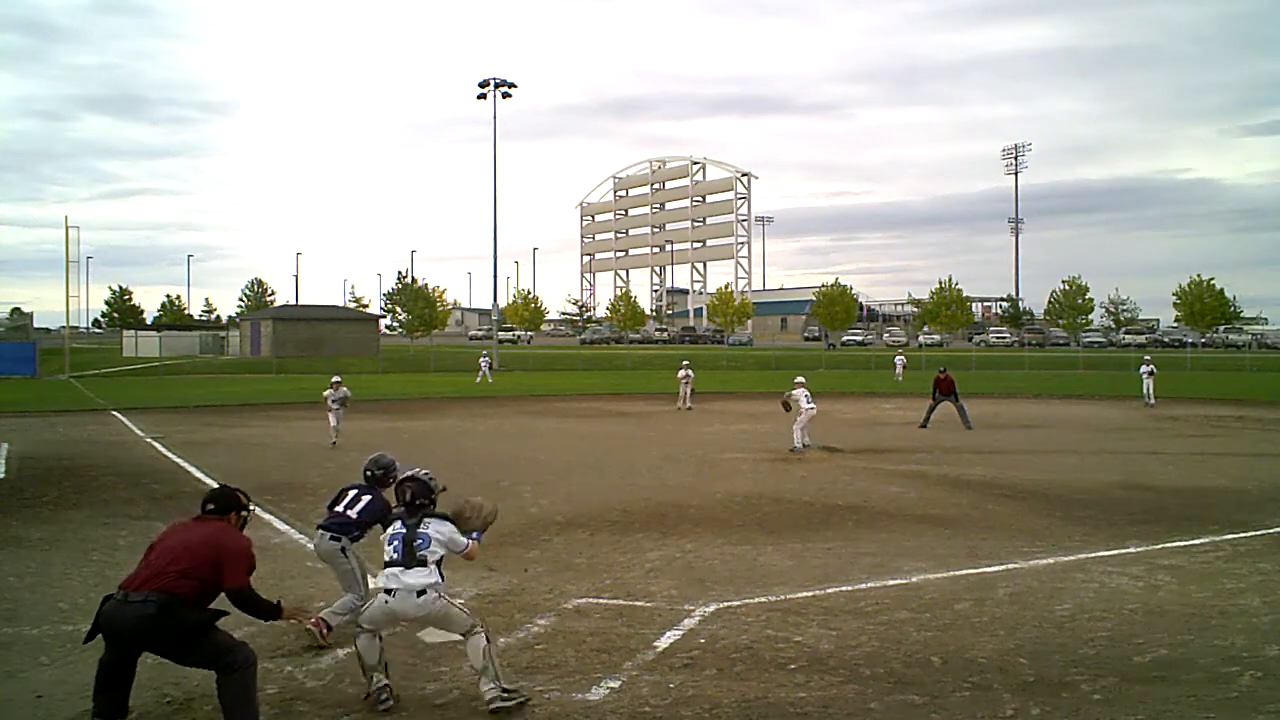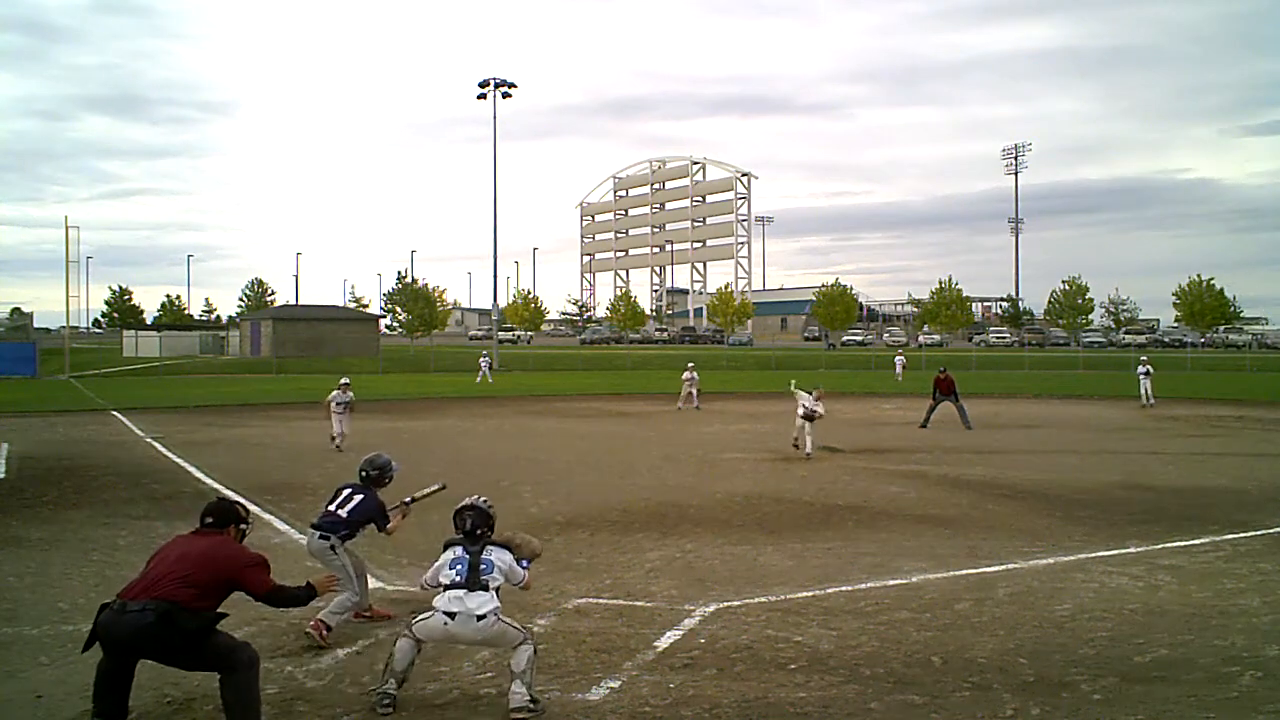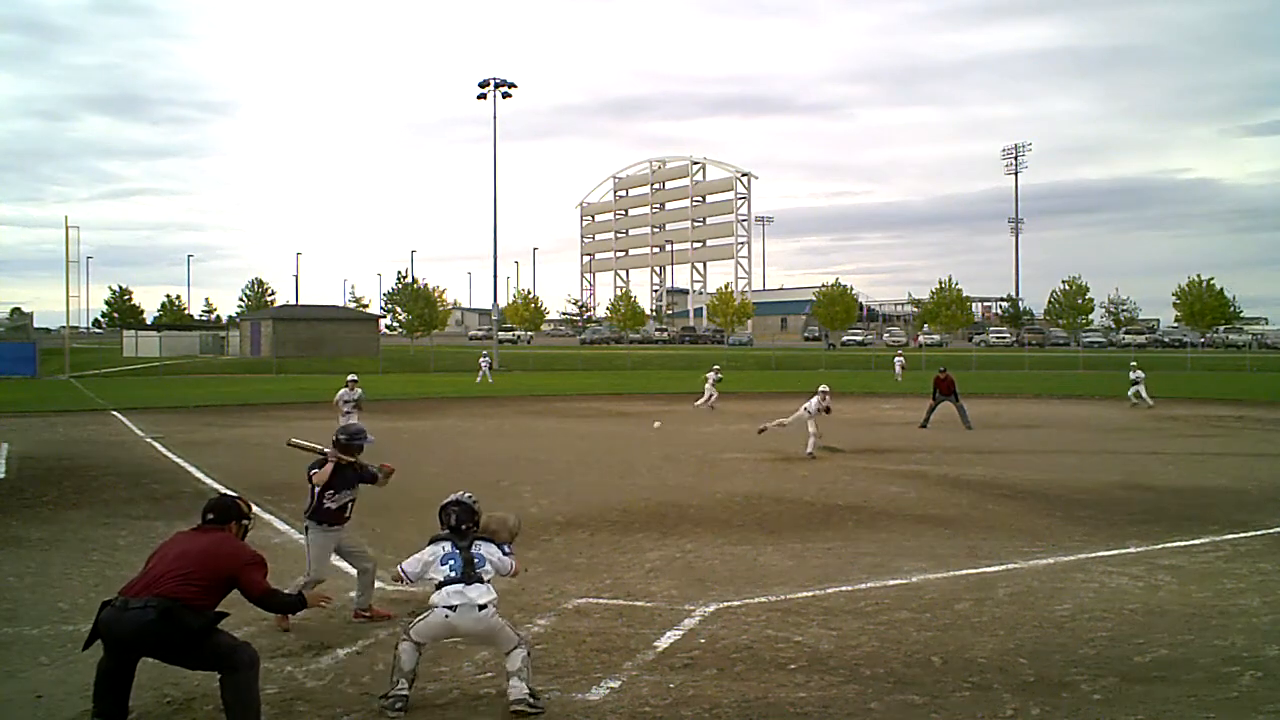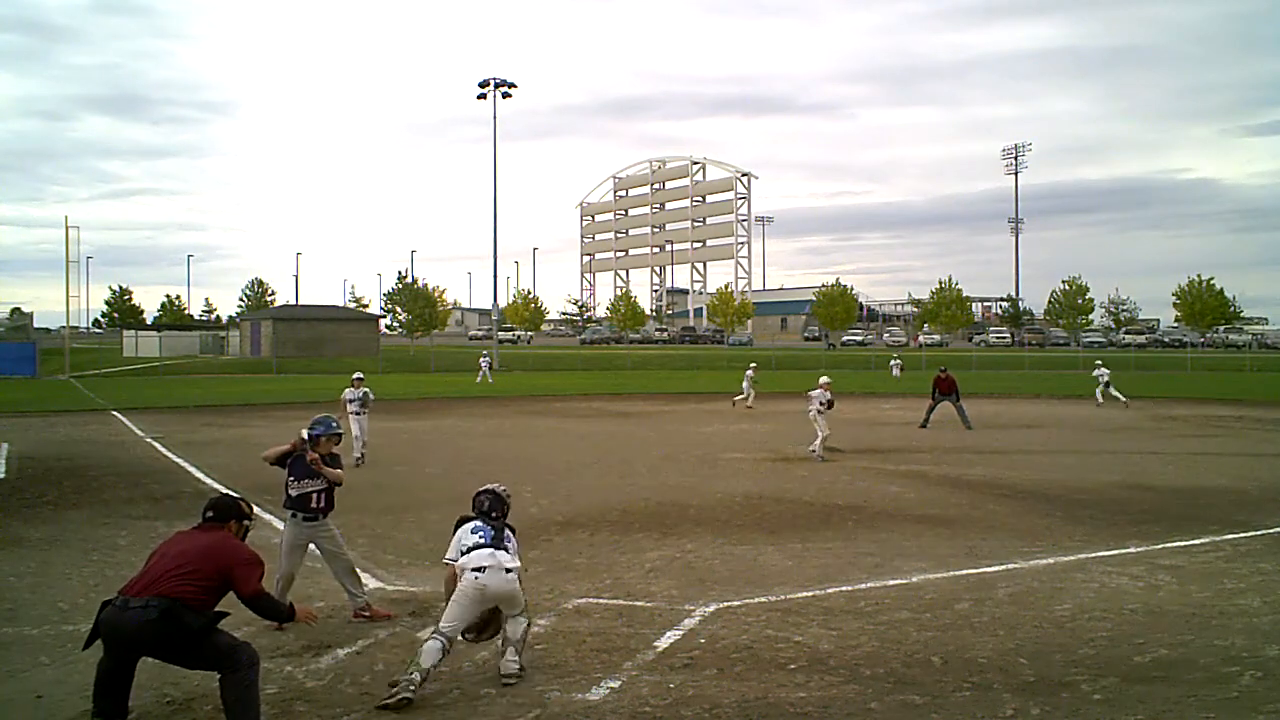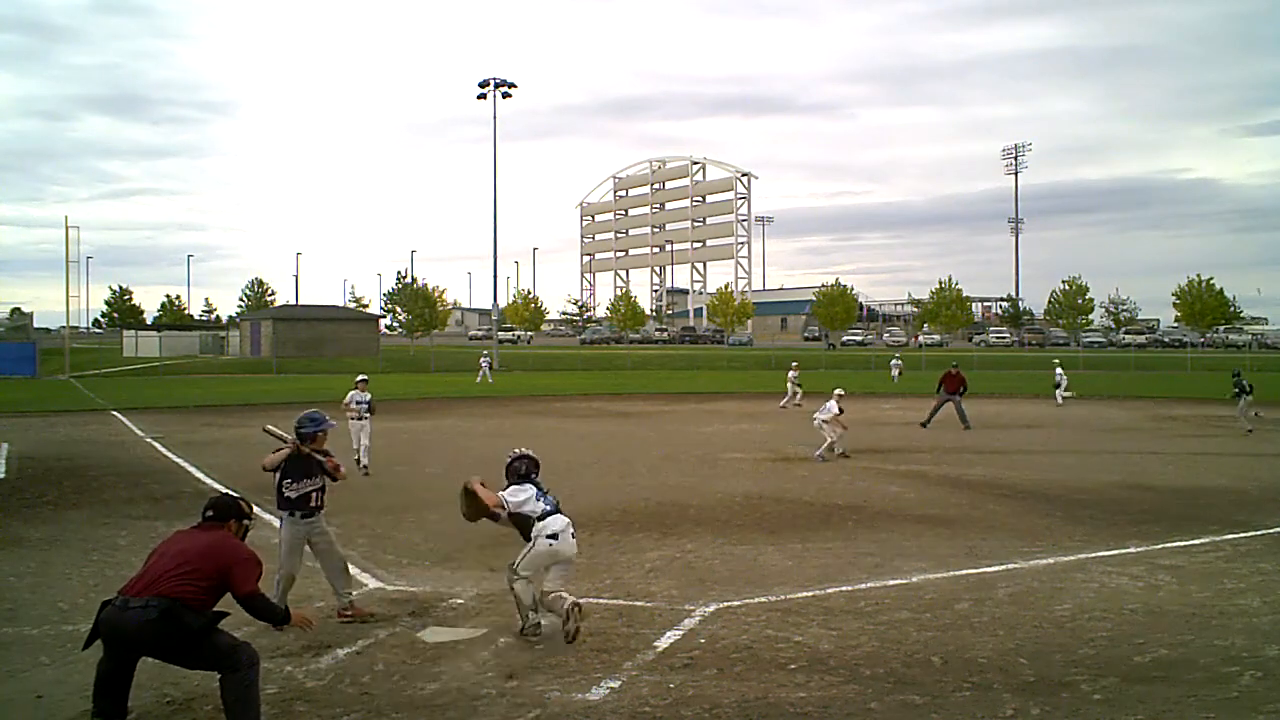
dt=0.4s
person 1, frame 1
left shoulder: (175, 529)
right shoulder: (233, 540)
right elbow: (240, 595)
right wrist: (278, 611)
left hip: (114, 612)
right hip: (158, 617)
left knee: (119, 653)
right knee: (239, 660)
person 1, frame 2
left shoulder: (175, 543)
right shoulder: (235, 553)
right elbow: (271, 595)
right wrist: (311, 590)
left hip: (112, 621)
right hip: (154, 625)
left knee: (119, 653)
right knee: (242, 660)
person 1, frame 3
left shoulder: (175, 540)
right shoulder: (237, 550)
right elbow: (263, 597)
right wrist: (302, 600)
left hip: (114, 618)
right hip: (156, 622)
left knee: (118, 654)
right knee: (241, 660)
person 1, frame 4
left shoulder: (176, 539)
right shoulder: (236, 550)
right elbow: (255, 599)
right wrist: (290, 613)
left hip: (114, 617)
right hip: (157, 622)
left knee: (118, 655)
right knee: (241, 660)
person 1, frame 5
left shoulder: (174, 539)
right shoulder: (236, 549)
right elbow: (251, 600)
right wrist: (285, 616)
left hip: (114, 617)
right hip: (157, 622)
left knee: (117, 655)
right knee: (241, 660)
person 2, frame 1
left shoulder: (395, 528)
right shoulder: (441, 525)
right elbow: (470, 553)
right wrist: (475, 534)
left hip: (392, 597)
right hip: (426, 597)
left knee: (366, 629)
right knee: (474, 630)
left ankle: (380, 688)
right ankle: (494, 692)
person 2, frame 2
left shoulder: (450, 553)
right shoulder: (501, 554)
left elbow: (426, 584)
right elbow: (525, 583)
right wrist: (523, 561)
left hip: (446, 622)
right hip: (484, 624)
left knee: (410, 634)
right knee: (524, 641)
left ankle: (386, 695)
right ankle: (521, 700)
person 2, frame 3
left shoulder: (434, 549)
right shoulder: (487, 547)
left elbow: (399, 574)
right elbow: (513, 570)
left wrist: (396, 577)
right wrist: (505, 547)
left hip: (445, 615)
right hip: (482, 616)
left knee: (410, 639)
right knee: (515, 647)
left ankle: (398, 697)
right ankle: (520, 696)
person 2, frame 4
left shoulder: (464, 529)
right shoulder: (507, 533)
left elbow: (451, 569)
left wrist: (449, 600)
left hip: (473, 579)
right hip: (506, 579)
left knee: (443, 634)
right knee: (518, 614)
left ankle: (409, 686)
right ankle: (511, 667)
person 2, frame 5
left shoulder: (519, 490)
right shoulder: (538, 489)
left elbow: (494, 503)
left wrist: (476, 486)
right wrist: (499, 516)
left hip: (548, 542)
right hip: (569, 542)
left knee: (518, 576)
right knee: (550, 595)
left ankle: (532, 622)
right ankle: (568, 604)
person 3, frame 1
left shoulder: (351, 488)
right shoulder: (381, 503)
left elbow: (330, 510)
left hip: (320, 539)
right hip: (337, 545)
left knee: (359, 569)
right knee: (355, 594)
left ankle: (362, 609)
right ankle: (321, 623)
person 3, frame 2
left shoulder: (347, 488)
right shoulder: (375, 503)
right elbow: (389, 530)
right wrist: (400, 514)
left hip: (318, 538)
right hip: (329, 543)
left knee: (357, 567)
right knee: (350, 592)
left ankle: (363, 608)
right ankle: (319, 625)
person 3, frame 3
left shoulder: (356, 467)
right shoulder: (324, 464)
left elbow: (379, 482)
right elbow: (318, 482)
left wrist: (385, 474)
right wrist: (332, 461)
left hip: (339, 530)
right hip: (318, 529)
left knee: (368, 564)
right knee: (316, 575)
left ankle: (363, 609)
right ankle: (284, 610)
person 3, frame 4
left shoulder: (332, 459)
right shoulder: (294, 457)
left elbow: (340, 479)
right elbow: (266, 456)
left wrist: (320, 467)
right wrist: (291, 447)
left hip: (322, 524)
right hip: (296, 523)
left knee: (344, 565)
right knee: (286, 571)
left ankle: (362, 607)
person 3, frame 5
left shoulder: (321, 455)
right shoulder: (287, 454)
left elbow: (340, 476)
right elbow: (266, 465)
left wrist: (335, 469)
right wrist: (290, 449)
left hip: (316, 520)
right hip: (292, 521)
left knee: (337, 562)
right knee: (288, 570)
left ankle: (346, 607)
